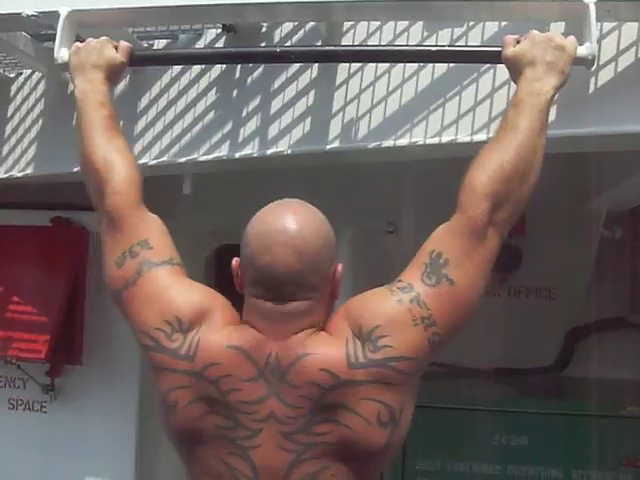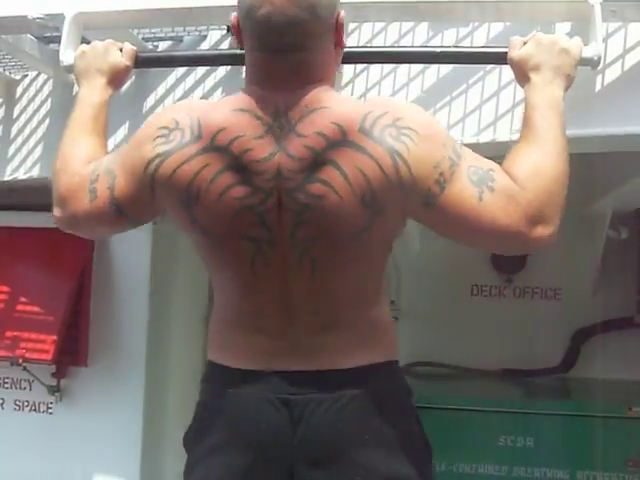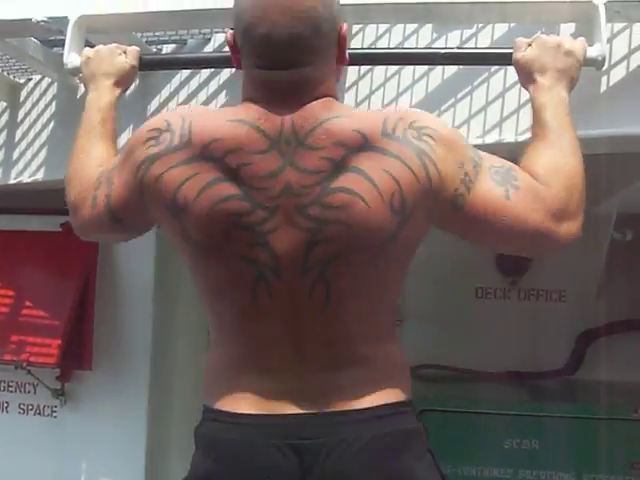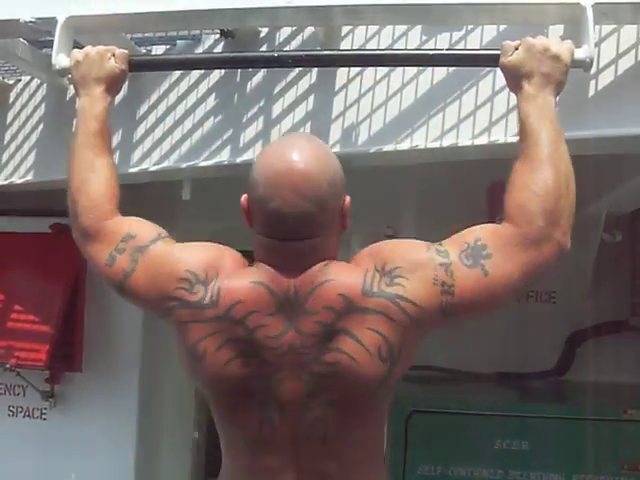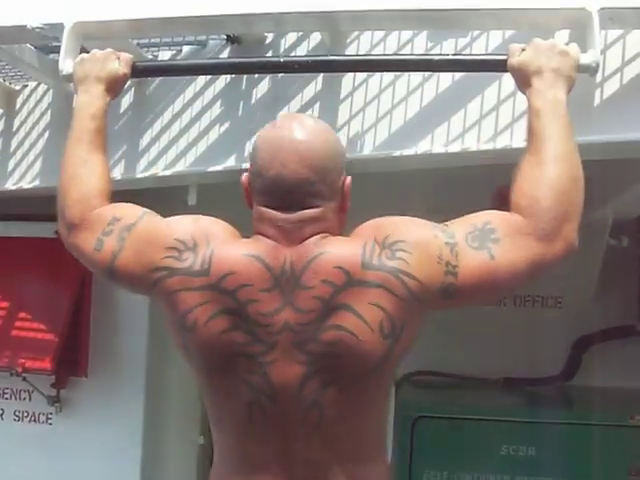
dt=1s
person 1, frame 1
left shoulder: (188, 345)
right shoulder: (376, 353)
left elbow: (118, 203)
right elbow: (485, 212)
left wrist: (92, 82)
right wrist: (537, 84)
person 1, frame 2
left shoulder: (180, 133)
right shoulder: (388, 132)
left elbow: (71, 205)
right elbow: (533, 219)
left wrist: (95, 82)
right wrist: (546, 82)
left hip: (237, 405)
right hip: (358, 409)
person 1, frame 3
left shoulder: (174, 145)
right shoulder: (404, 144)
left elbow: (86, 209)
right elbow: (557, 215)
left wrist: (103, 88)
right wrist: (550, 85)
person 1, frame 4
left shoulder: (203, 295)
right shoulder: (389, 296)
left elbow: (93, 226)
right elbow: (543, 233)
left wrist: (94, 95)
right wrist: (537, 92)
person 1, frame 5
left shoulder: (196, 265)
right shoulder: (391, 266)
left elbow: (79, 222)
right elbow: (548, 231)
left wrist: (92, 94)
right wrist: (547, 91)
